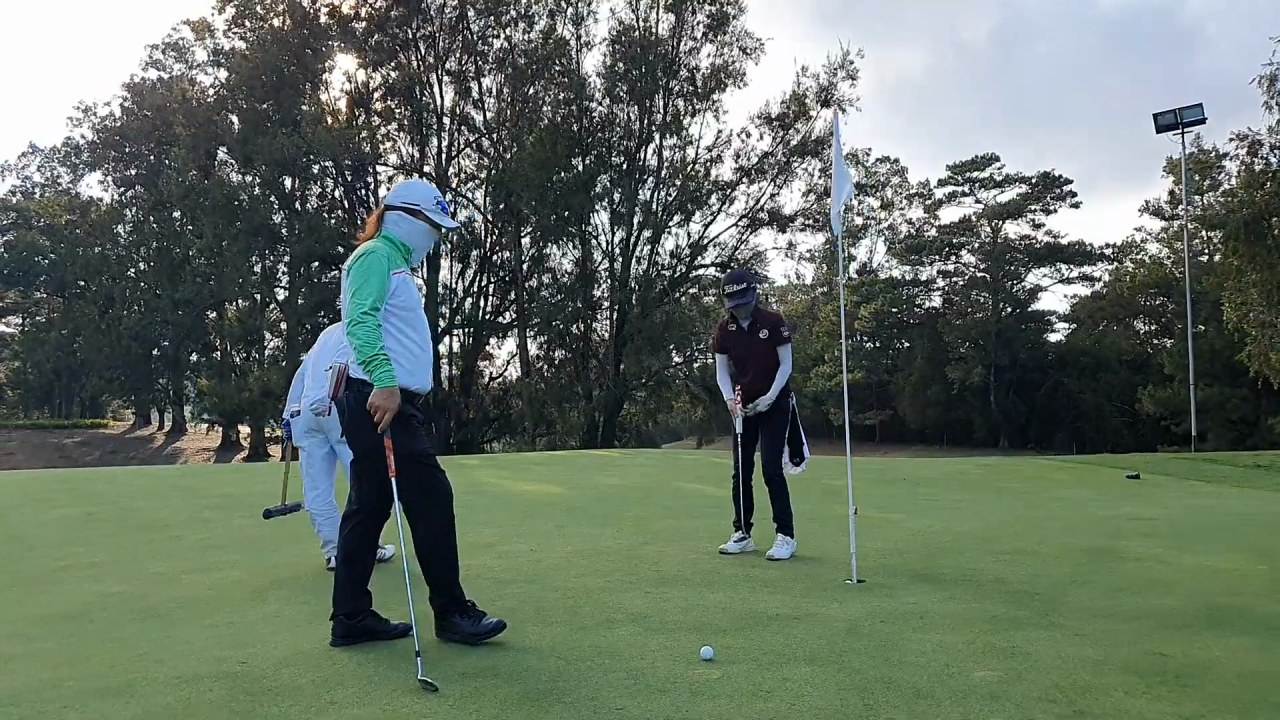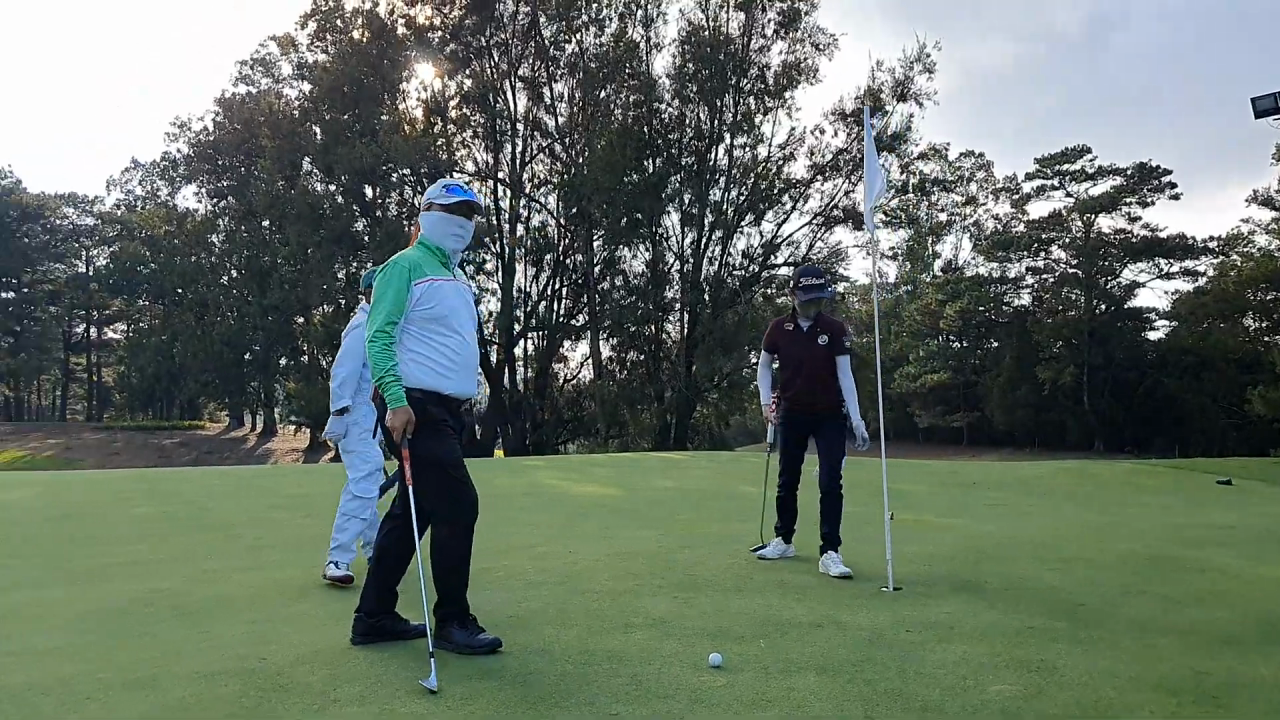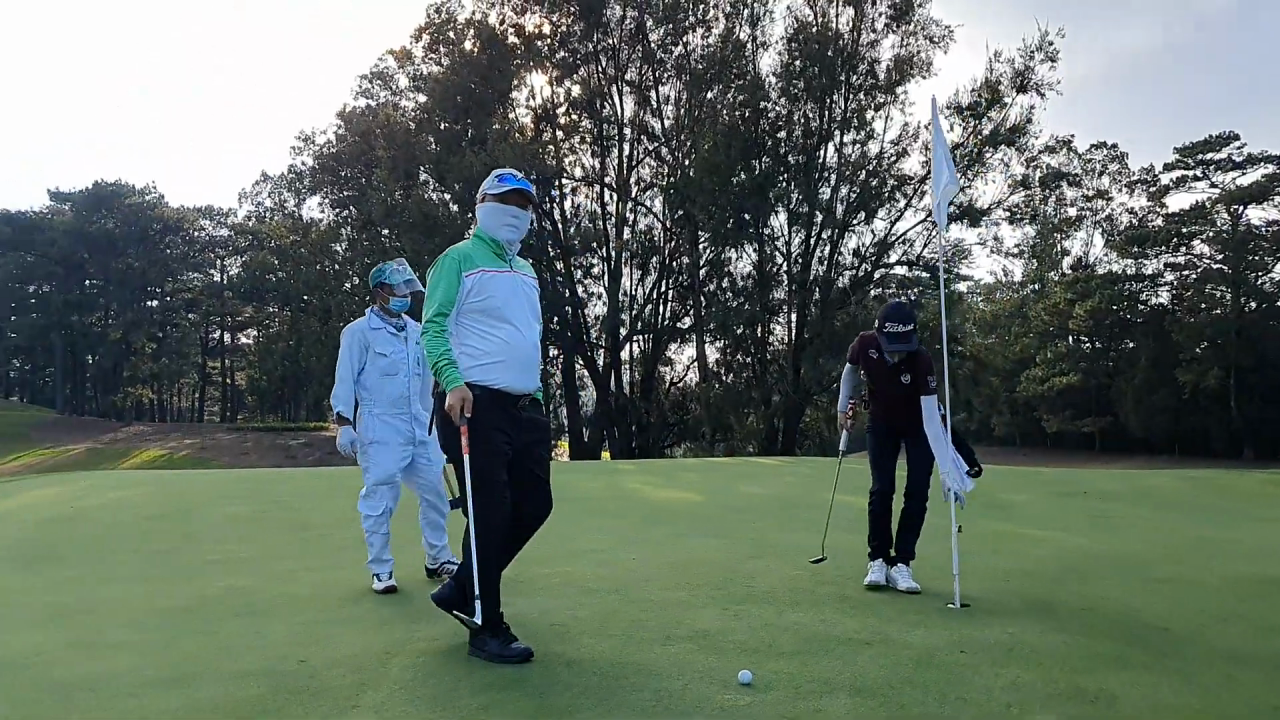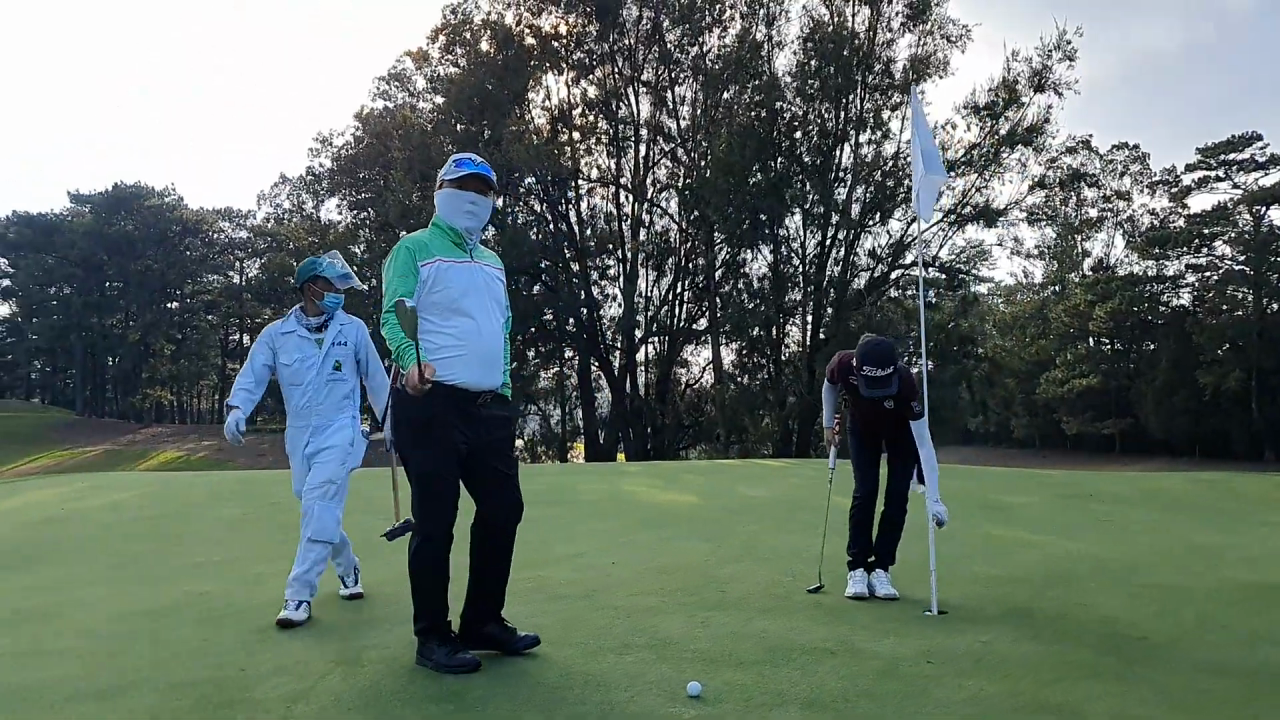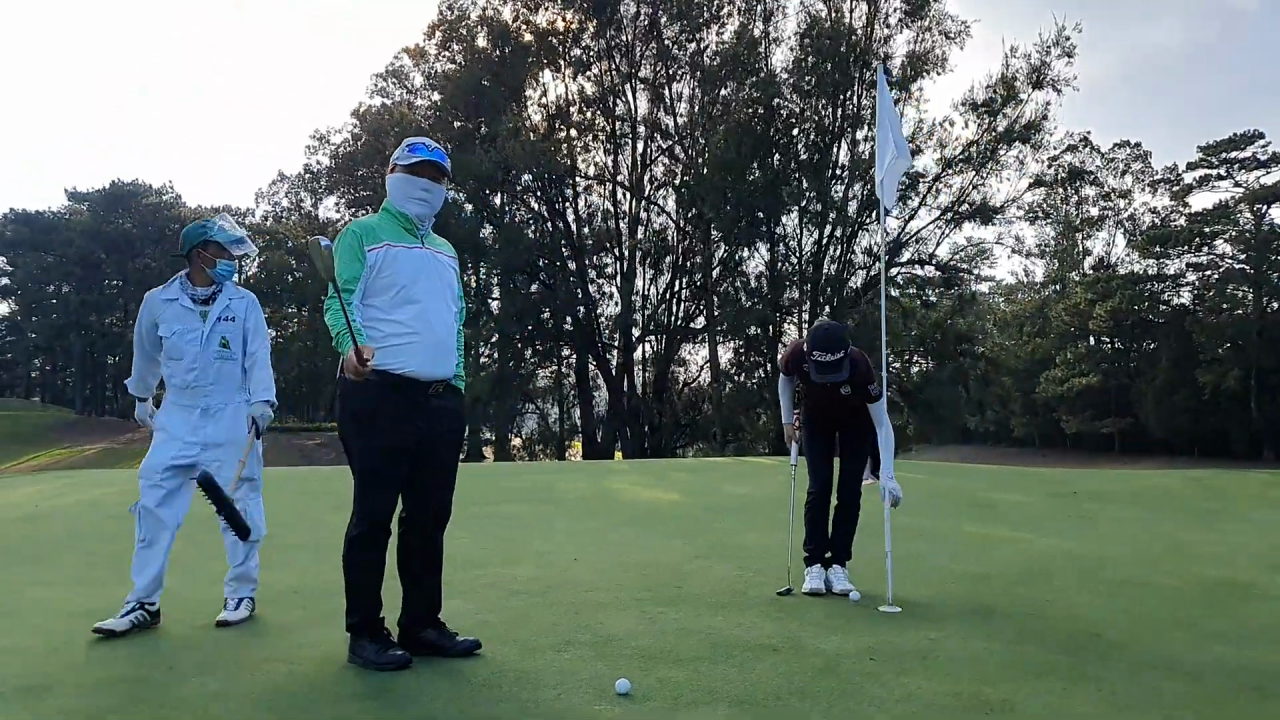
dt=0.4s
person 1, frame 1
left shoulder: (392, 264)
right shoulder: (376, 256)
right elbow: (362, 321)
right wrist: (385, 381)
left hip: (388, 401)
right hip: (380, 401)
left knee: (369, 506)
right knee: (430, 496)
left ankle: (351, 617)
right ankle: (451, 612)
person 1, frame 2
left shoulder: (458, 277)
right shoulder: (406, 266)
right elbow: (380, 336)
left wrist: (466, 401)
right wrist: (396, 401)
left hip: (447, 409)
right hip: (417, 408)
left knee: (412, 512)
right knee: (457, 506)
left ankle: (374, 615)
right ankle: (452, 620)
person 1, frame 3
left shoulder: (526, 271)
right shoulder: (459, 259)
right elbow: (434, 327)
left wrist: (537, 398)
right wrist: (453, 382)
left hip: (524, 407)
right hip: (476, 405)
left knee: (533, 506)
right knee: (490, 515)
left ankle: (462, 592)
right ankle: (486, 626)
person 1, frame 4
left shoulder: (493, 262)
right shoulder: (415, 249)
right elbow: (393, 316)
left wrist: (504, 392)
right wrist: (412, 358)
left hip: (490, 406)
right hip: (434, 405)
left knee: (503, 510)
right knee: (436, 521)
left ankle: (483, 621)
right ankle: (433, 636)
person 1, frame 5
left shoulder: (446, 250)
right shoulder: (363, 233)
right elbow: (339, 301)
left wrist: (458, 384)
right wrist: (351, 343)
left hip: (441, 398)
right hip: (380, 394)
left knee: (430, 515)
right knee: (373, 516)
left ankle: (421, 624)
right ankle: (365, 633)
person 2, frame 1
left shoulder: (330, 332)
left elbow: (302, 373)
right elbow: (344, 360)
left wrist: (289, 415)
right wrist: (328, 397)
left hip: (307, 413)
left knee: (317, 487)
left ankle: (334, 552)
person 2, frame 2
left shoulder: (370, 326)
right shoulder: (364, 326)
right elbow: (343, 371)
right wrist: (339, 414)
left hip: (356, 416)
right hip: (359, 417)
left knee: (365, 483)
right knee: (363, 483)
left ankle: (374, 548)
right ankle: (338, 559)
person 2, frame 3
left shoulder: (415, 330)
right shoulder: (359, 330)
right elbow: (345, 380)
left wrist: (426, 417)
right wrist: (344, 423)
left hip: (417, 424)
right hip: (379, 426)
left knee: (433, 490)
right knee: (379, 497)
left ankle: (438, 559)
right ankle: (380, 570)
person 2, frame 4
left shoulder: (353, 328)
right shoulder: (275, 334)
left elbow: (375, 377)
right elbow: (250, 376)
right wrist: (236, 411)
left hip: (339, 430)
right hip: (299, 434)
left knee: (320, 511)
right knee: (316, 511)
left ankle: (298, 597)
right ankle: (348, 570)
person 2, frame 5
left shoulder: (245, 302)
right shoulder: (157, 302)
left elbow: (259, 356)
right elbow: (145, 353)
left wrist: (263, 401)
right wrist: (142, 397)
left hip: (229, 418)
right hip: (176, 418)
left knee: (237, 507)
right knee: (153, 504)
left ankle: (241, 593)
right ankle: (143, 601)
person 3, frame 1
left shoulder: (774, 321)
right shoulder: (724, 329)
left elbow: (786, 364)
right elbow: (722, 370)
left wrist: (769, 398)
right wrist: (730, 399)
left hip: (774, 405)
right hip: (743, 407)
left knee: (771, 469)
right knee: (741, 471)
left ankle: (786, 536)
right ankle: (743, 533)
person 3, frame 2
left shoulder: (835, 329)
right shoulder: (778, 328)
left elbow: (845, 375)
right elbow: (764, 367)
left wrist: (856, 418)
right wrist: (766, 402)
left hip: (830, 415)
right hip: (792, 414)
left knee: (830, 483)
right knee: (787, 480)
left ankle: (830, 552)
right ankle: (783, 540)
person 3, frame 3
left shoulder: (921, 360)
right shoulder: (864, 344)
left elbow: (931, 417)
right elbow: (850, 372)
left wrist: (946, 470)
right wrist: (842, 407)
left hip: (918, 426)
right hip: (880, 422)
left knee: (917, 492)
right knee: (881, 488)
left ankle: (900, 564)
right ankle: (878, 559)
person 3, frame 4
left shoulder: (904, 381)
right shoulder: (842, 364)
left elbow: (923, 442)
right elbow: (829, 387)
left wrist: (934, 497)
right wrist: (828, 424)
left hip: (901, 431)
right hip: (862, 427)
left knee: (897, 496)
right knee: (864, 492)
left ankle: (880, 570)
right ankle: (857, 569)
person 3, frame 5
left shoulder: (859, 365)
right shoulder: (796, 354)
left elbow: (883, 425)
right elbow: (785, 380)
left wrist: (887, 474)
right wrist: (787, 420)
left hip: (857, 421)
right hip: (815, 419)
left knee: (849, 490)
right knee: (819, 487)
left ankle: (838, 565)
right ankle: (814, 565)
